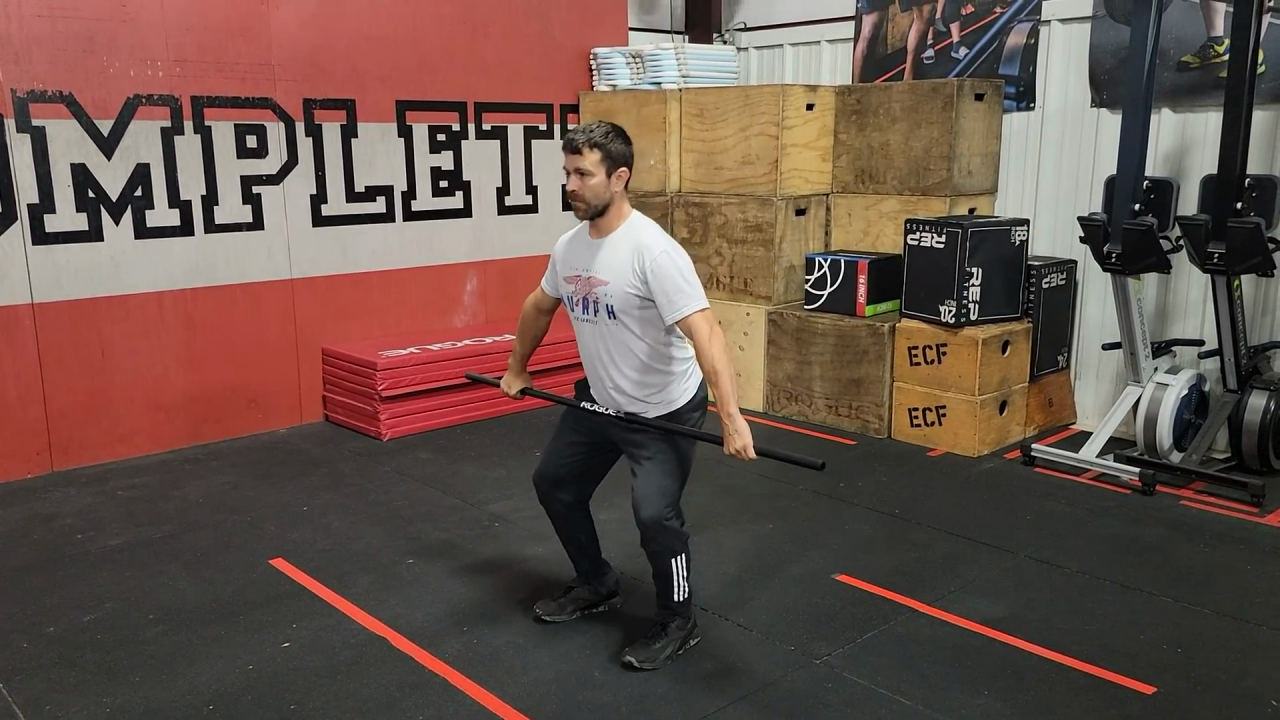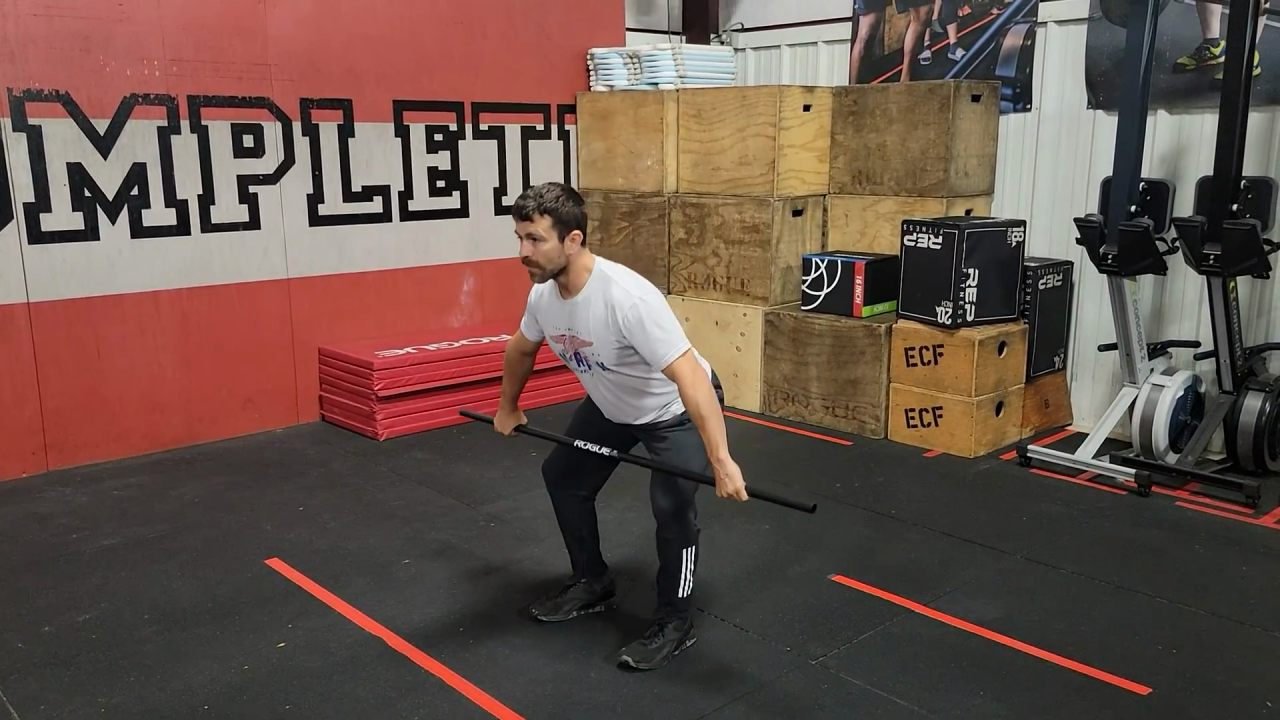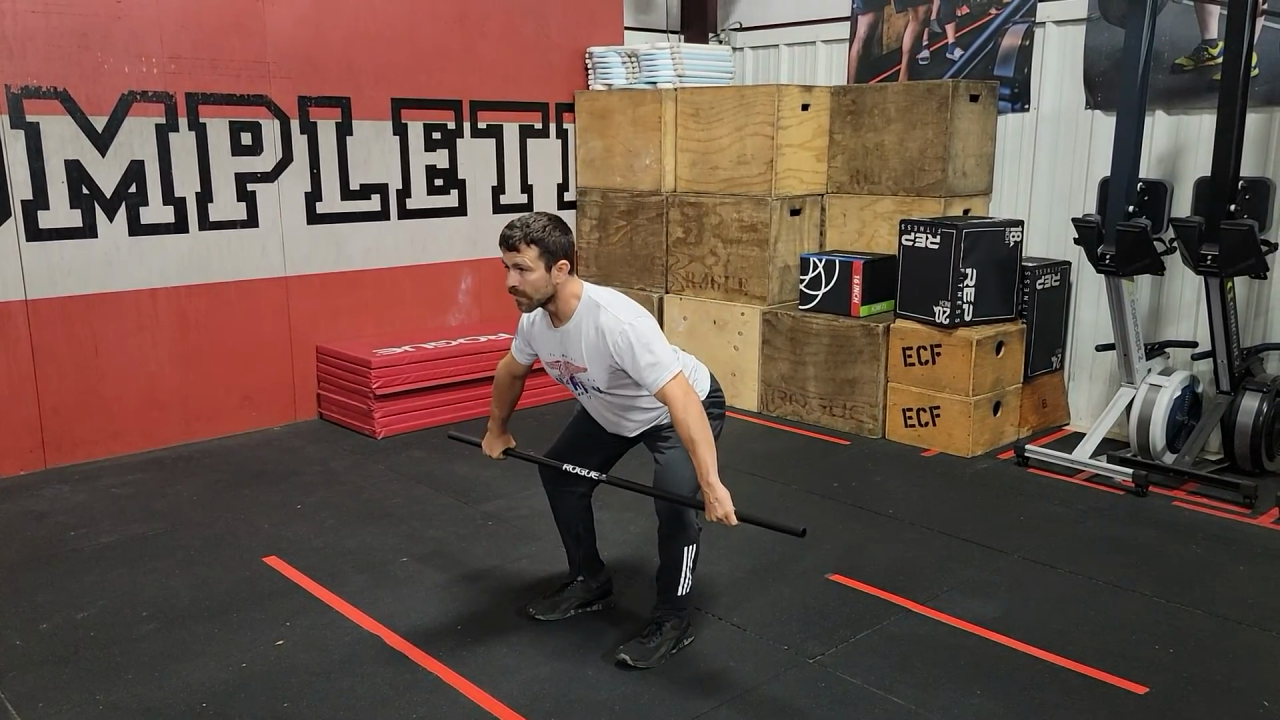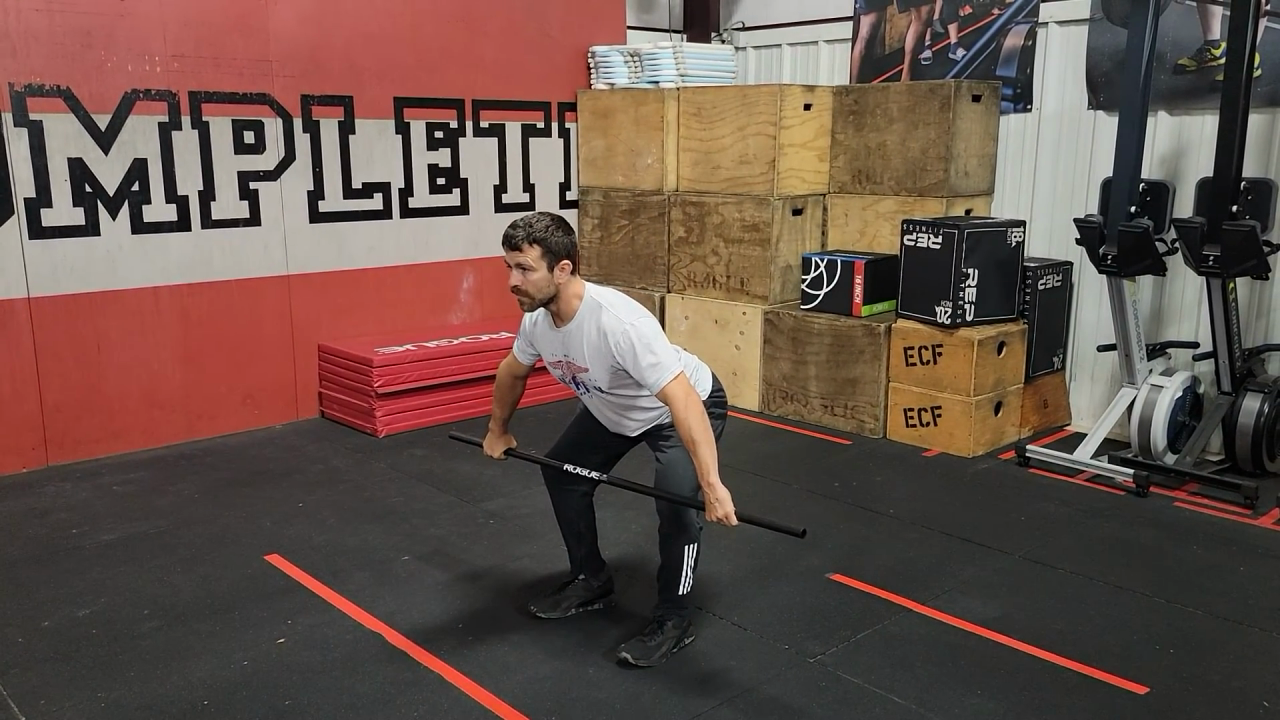
dt=0.5s
person 1, frame 1
left shoulder: (652, 250)
right shoulder: (569, 245)
left elbow: (705, 332)
right elbow: (539, 306)
left wrist: (730, 417)
right wrist: (516, 368)
left hip: (663, 411)
right hip: (599, 401)
left knee: (655, 513)
right knee: (553, 483)
left ankle: (677, 622)
right ankle: (595, 584)
person 1, frame 2
left shoulder: (626, 297)
right shoulder: (543, 295)
left elbow: (690, 377)
right elbow: (521, 348)
left wrist: (720, 460)
right wrist: (507, 406)
left hip: (676, 409)
right hip: (612, 405)
left knee: (672, 503)
right knee: (563, 475)
left ankle: (674, 621)
right ankle: (591, 583)
person 1, frame 3
left shoulder: (617, 321)
right shoulder: (533, 320)
left elbow: (682, 401)
right elbow: (511, 372)
left wrist: (711, 485)
right wrist: (497, 430)
left hip: (685, 406)
left knee: (675, 499)
right knee: (560, 473)
left ankle: (672, 619)
right ankle: (589, 581)
person 1, frame 4
left shoulder: (619, 322)
right shoulder: (536, 320)
left elbow: (684, 400)
right elbow: (513, 372)
left wrist: (712, 484)
right wrist: (498, 430)
left hip: (686, 405)
left knee: (677, 498)
right knee: (562, 473)
left ankle: (673, 619)
right ankle: (590, 580)
